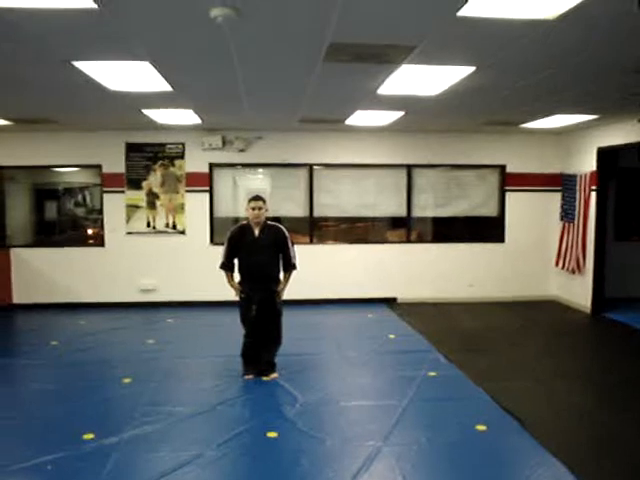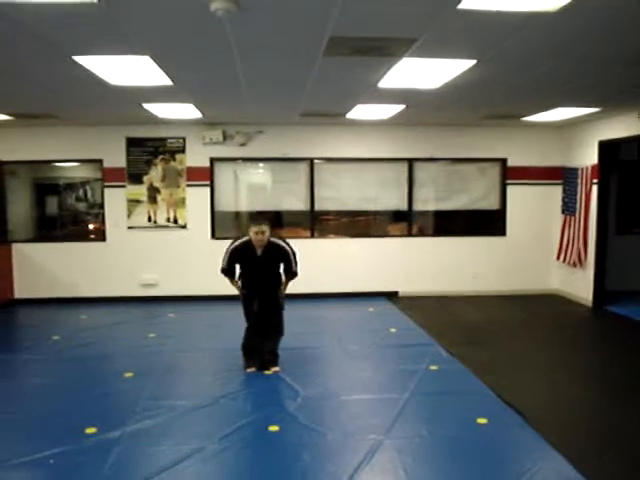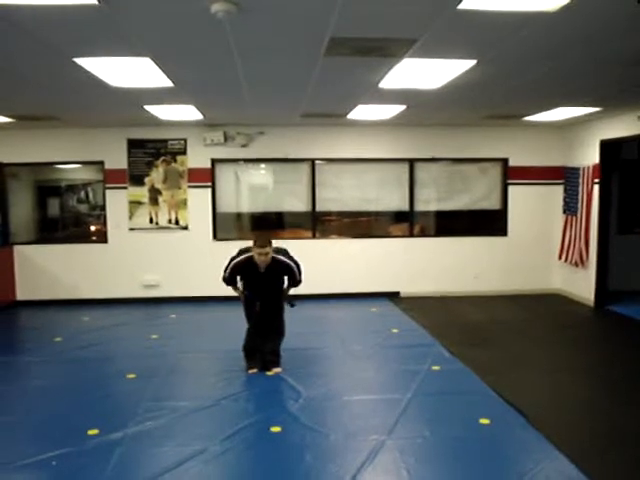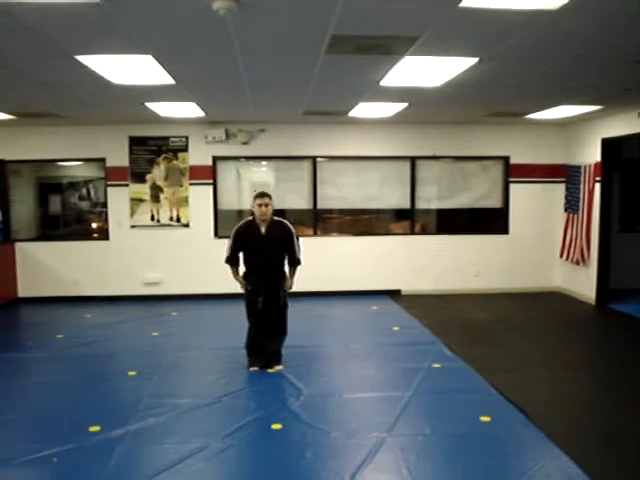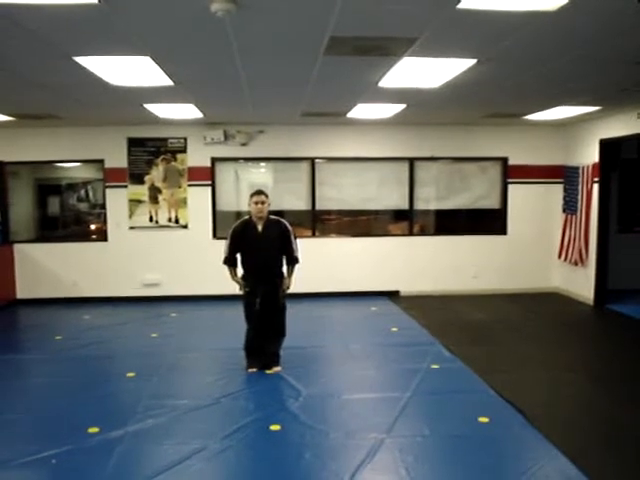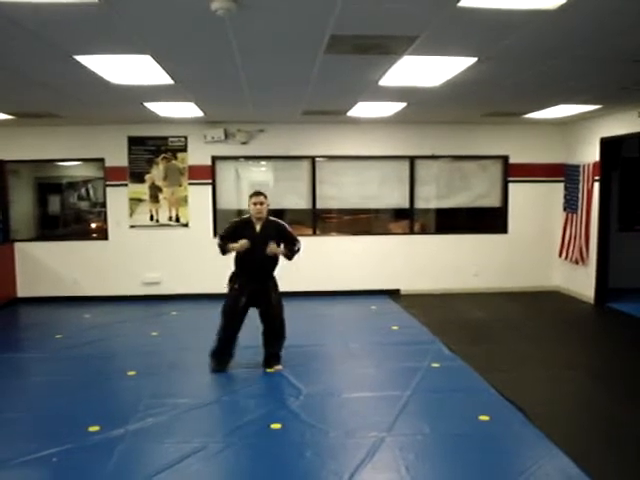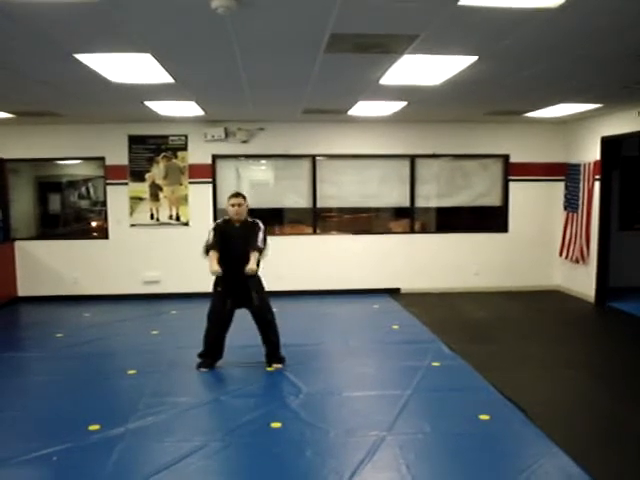
dt=0.5s
person 1, frame 1
left shoulder: (278, 231)
right shoulder: (237, 233)
left elbow: (289, 260)
right elbow: (227, 261)
left wrist: (283, 284)
right wrist: (232, 284)
left hip: (271, 290)
right hip: (247, 291)
left knee: (272, 331)
right knee: (251, 331)
left ankle: (267, 367)
right ankle: (250, 368)
person 1, frame 2
left shoulder: (281, 247)
right shoulder: (238, 247)
left elbow: (292, 269)
right elbow: (226, 267)
left wrist: (284, 287)
right wrist: (236, 285)
left hip: (272, 291)
right hip: (250, 291)
left knee: (274, 325)
right knee: (253, 325)
left ankle: (270, 361)
right ankle: (251, 361)
person 1, frame 3
left shoulder: (284, 261)
right shoulder: (240, 261)
left elbow: (296, 278)
right elbow: (228, 277)
left wrist: (286, 292)
right wrist: (239, 291)
left hip: (275, 295)
right hip: (251, 295)
left knee: (275, 327)
right knee: (254, 326)
left ankle: (272, 362)
right ankle: (253, 362)
person 1, frame 4
left shoulder: (284, 228)
right shoulder: (243, 229)
left elbow: (294, 255)
right elbow: (232, 254)
left wrist: (290, 278)
right wrist: (237, 277)
left hip: (277, 283)
right hip: (253, 284)
left knee: (278, 323)
right knee: (255, 323)
left ankle: (273, 359)
right ankle: (254, 360)
person 1, frame 5
left shoulder: (281, 226)
right shoulder: (240, 228)
left elbow: (291, 253)
right elbow: (230, 255)
left wrist: (288, 277)
right wrist: (235, 278)
left hip: (275, 283)
right hip: (251, 284)
left knee: (276, 324)
right knee: (254, 324)
left ankle: (272, 360)
right ankle: (253, 361)
person 1, frame 6
left shoulder: (278, 226)
right shoulder: (238, 225)
left elbow: (295, 245)
right elbow: (222, 241)
left wrist: (283, 250)
right wrist: (233, 246)
left hip: (266, 281)
right hip: (241, 281)
left knee: (274, 321)
right knee: (230, 320)
left ankle: (272, 360)
right ankle: (220, 358)
person 1, frame 7
left shoulder: (255, 226)
right shoulder: (220, 226)
left elbow: (257, 245)
right elbow: (212, 245)
left wrist: (253, 263)
right wrist: (213, 264)
left hip: (251, 281)
right hip: (225, 282)
left knee: (266, 318)
right knee: (216, 320)
left ankle: (274, 357)
right ankle: (209, 358)
